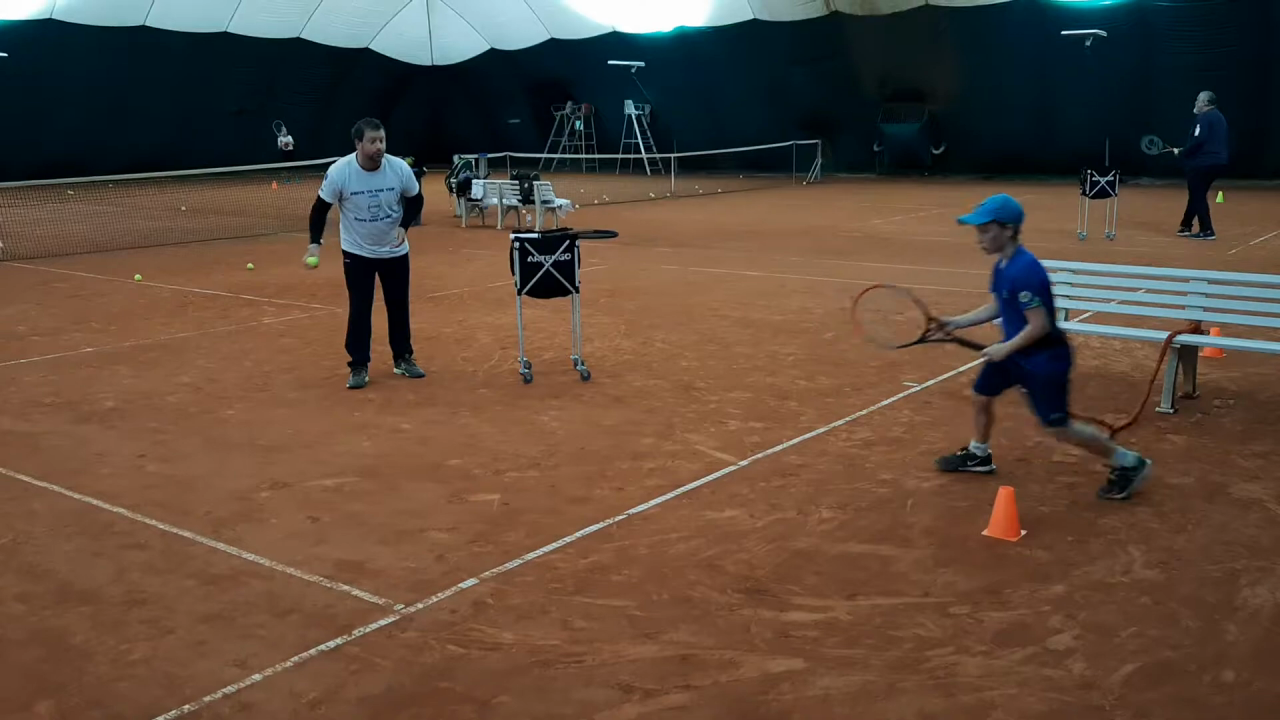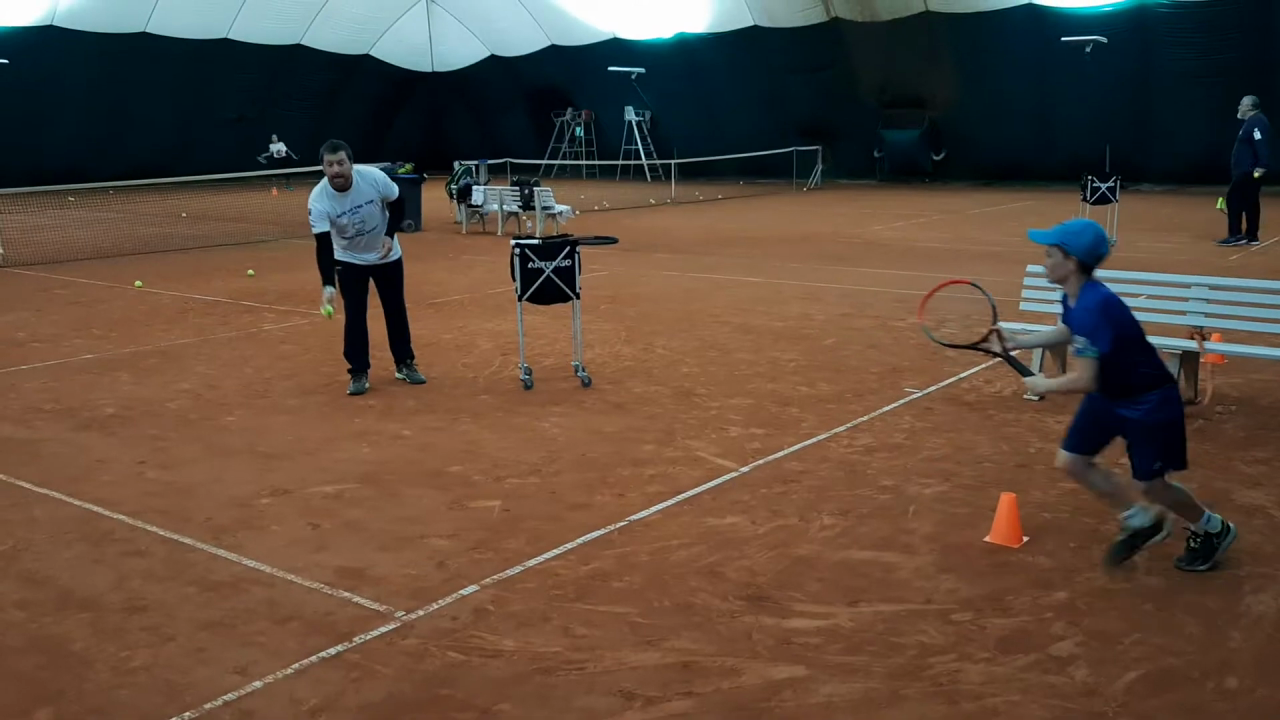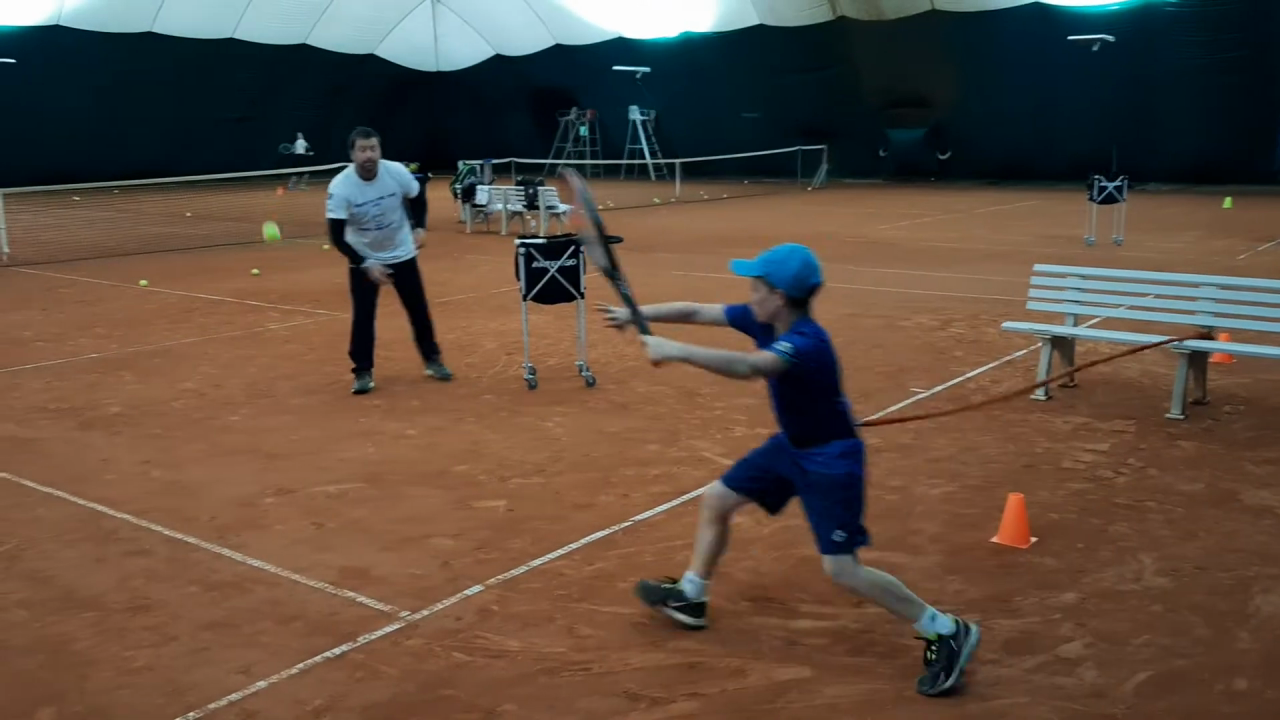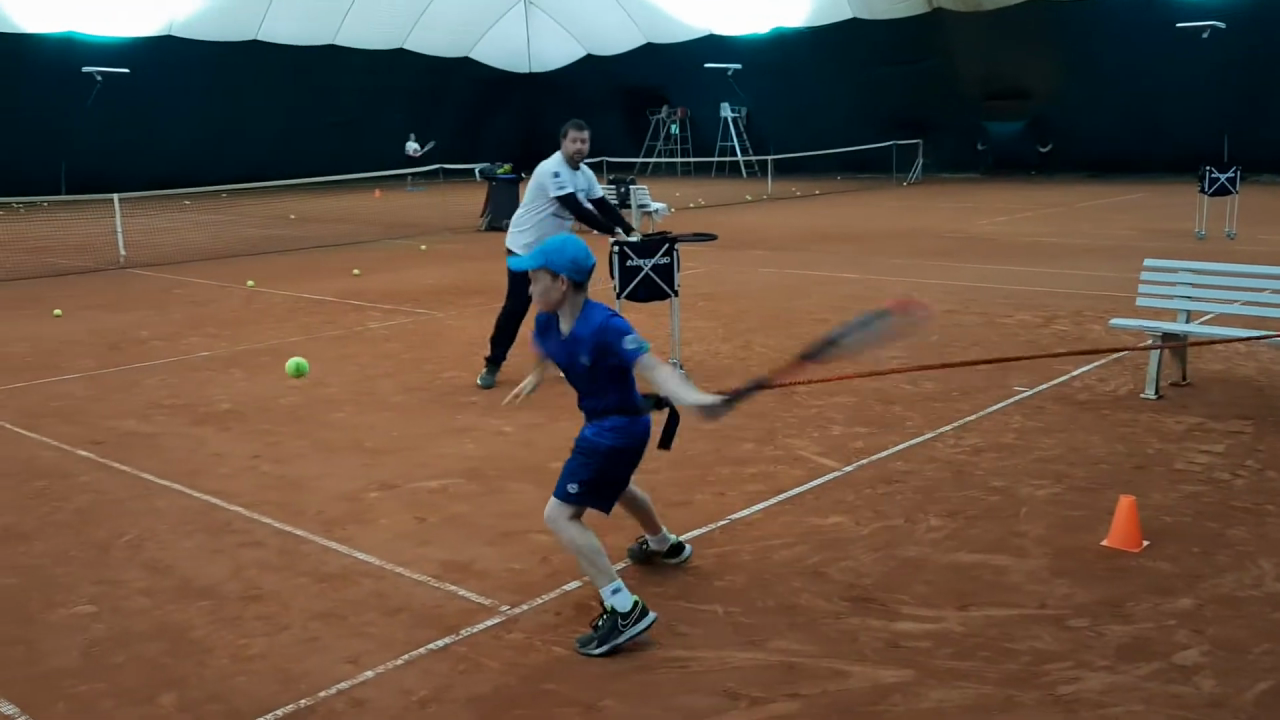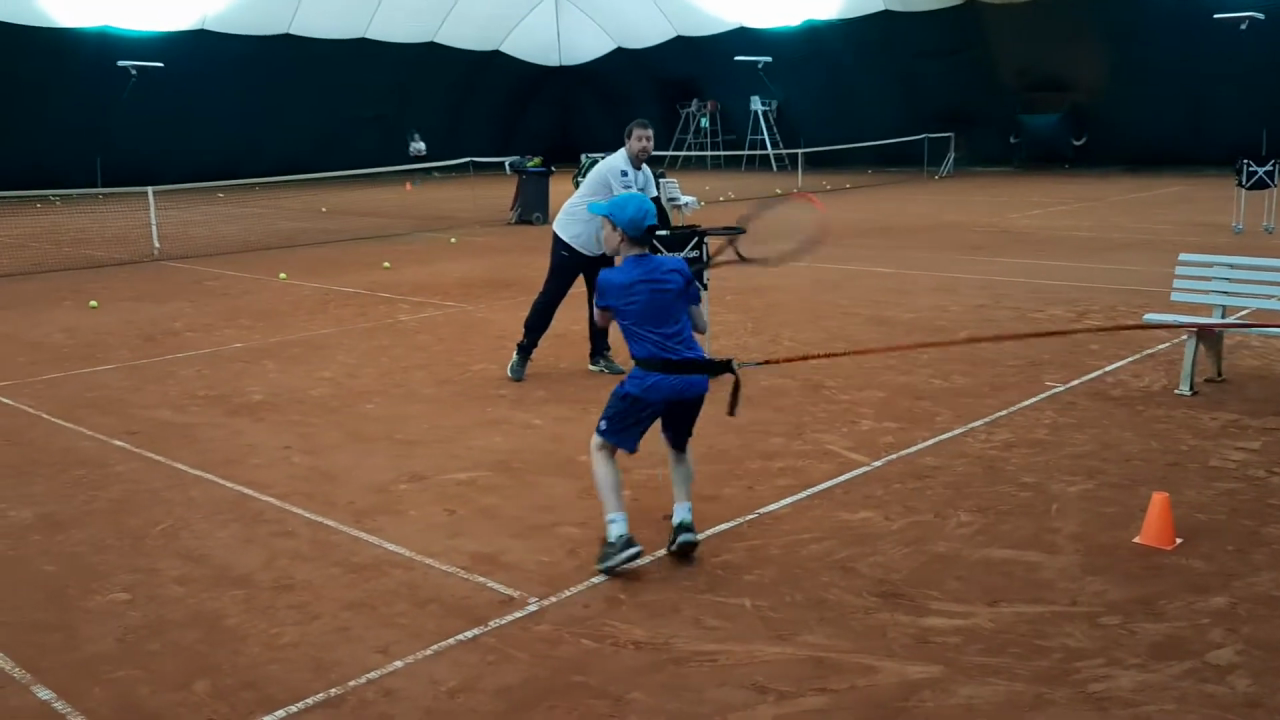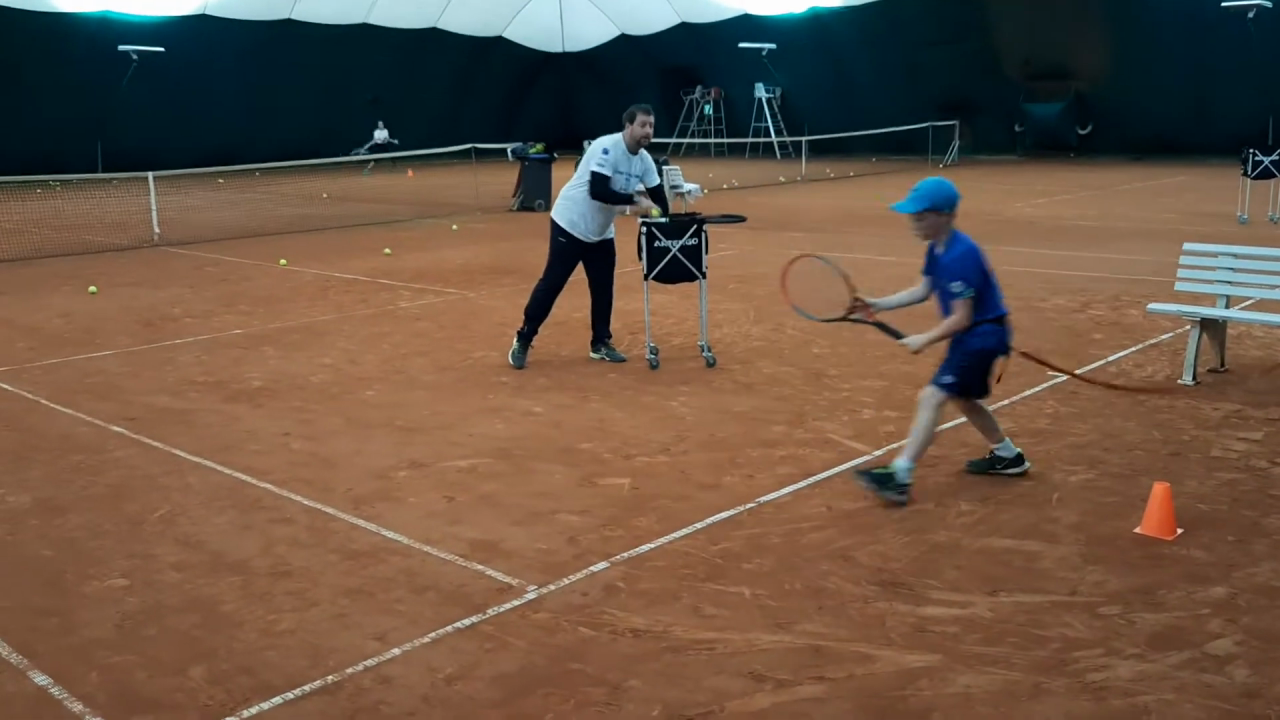
dt=0.7s
person 1, frame 1
left shoulder: (1026, 271)
right shoulder: (1001, 265)
left elbow: (1040, 326)
right elbow: (996, 308)
left wrist: (1005, 349)
right wrist: (955, 323)
left hip: (1044, 357)
right hip: (1015, 350)
left knee: (1059, 428)
right knee: (980, 397)
left ankle: (1128, 463)
right ankle: (979, 454)
person 1, frame 2
left shoulder: (1094, 308)
right shoulder: (1074, 297)
left elbow: (1084, 380)
right elbow: (1067, 333)
left wrist: (1044, 386)
right wrist: (1016, 341)
left hip: (1149, 401)
right hip: (1109, 396)
left knee: (1152, 486)
right knee: (1071, 461)
left ankle: (1212, 530)
right ankle: (1142, 520)
person 1, frame 3
left shoulder: (805, 342)
right shoulder: (763, 320)
left elbow: (747, 368)
right elbow: (696, 312)
left wrist: (678, 351)
right wrist: (636, 315)
left hip: (831, 458)
right hip: (790, 446)
left knee: (839, 568)
right knee: (714, 502)
left ankle: (944, 632)
right ankle: (690, 596)
person 1, frame 4
left shoulder: (601, 326)
right shoulder: (547, 320)
left elbow: (654, 367)
left wrist: (691, 396)
right wrist: (530, 381)
left hip: (615, 428)
right hip: (611, 423)
left knee: (559, 515)
right knee: (612, 486)
left ankle: (624, 610)
right ankle: (662, 542)
person 1, frame 5
left shoulder: (609, 280)
right shoulder: (678, 269)
left elbow: (601, 321)
right elbow: (701, 326)
left hip: (650, 380)
right hip: (693, 378)
left knee: (602, 448)
right knee: (677, 446)
left ankle: (619, 536)
right ankle: (684, 523)
person 1, frame 6
left shoulder: (961, 256)
right shoulder: (937, 248)
left elbow: (963, 317)
right elbow: (922, 291)
left wrist: (923, 341)
right wrist: (877, 304)
left hip: (984, 335)
right hip: (974, 334)
left knee: (931, 399)
right knee: (965, 399)
left ankle: (898, 476)
right ankle: (1008, 455)
person 2, frame 1
left shoulder: (399, 168)
right shoulder: (338, 172)
left elbow: (415, 200)
right elbow: (320, 209)
left wrist: (404, 225)
right wrist: (315, 242)
left hip: (395, 250)
right hip: (357, 252)
left knee: (399, 305)
right knee: (360, 309)
left ankle: (403, 358)
right ankle: (359, 366)
person 2, frame 2
left shoulder: (374, 177)
right shoulder: (319, 200)
left elbow: (398, 204)
right elbow: (324, 245)
left wrist: (389, 235)
right wrist: (328, 286)
left hip: (387, 256)
right hip: (349, 261)
left knee: (396, 310)
right knee: (355, 315)
left ankle: (405, 364)
right ankle: (359, 372)
person 2, frame 3
left shoulder: (397, 172)
right shoulder: (340, 186)
left elbow: (417, 199)
right elbow: (337, 235)
left wrist: (418, 226)
right wrist: (366, 264)
left hip: (402, 253)
right hip: (365, 259)
left knee: (418, 308)
right knee: (363, 315)
left ankle: (432, 359)
right ankle: (363, 371)
person 2, frame 4
left shoulder: (585, 173)
right shoulder: (552, 170)
left elbow: (603, 206)
right elbow: (580, 211)
left wrist: (629, 231)
right wrist: (615, 232)
right hip: (525, 248)
right knee: (514, 309)
right ankle: (492, 365)
person 2, frame 5
left shoulder: (644, 172)
right shoulder: (617, 167)
left elbow: (656, 209)
left hip: (601, 245)
right hip: (572, 238)
right knee: (551, 296)
left ankle: (599, 356)
right ankle: (523, 353)
person 2, frame 6
left shoulder: (644, 160)
right shoulder: (606, 147)
left elbow: (658, 195)
right elbow: (597, 191)
right wrist: (636, 201)
left hip: (602, 232)
right hip: (570, 225)
left knee: (603, 288)
right knee: (551, 283)
left ankle: (600, 343)
right ankle: (523, 340)
